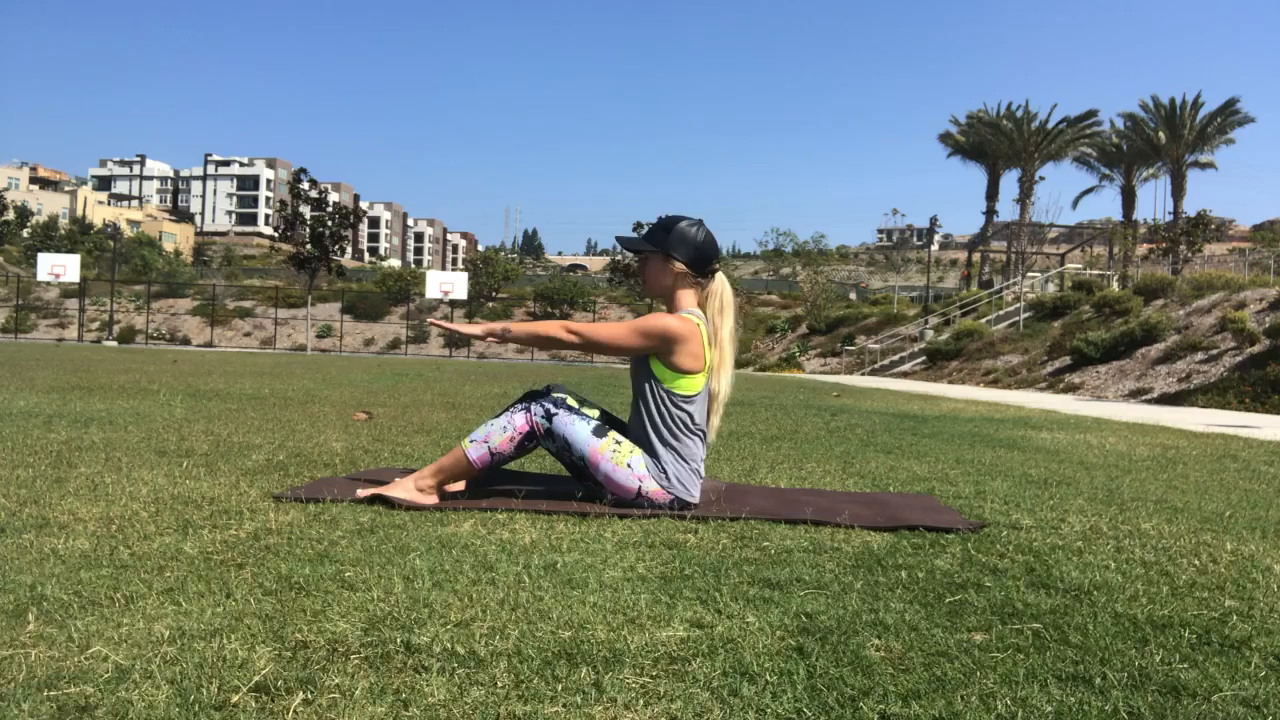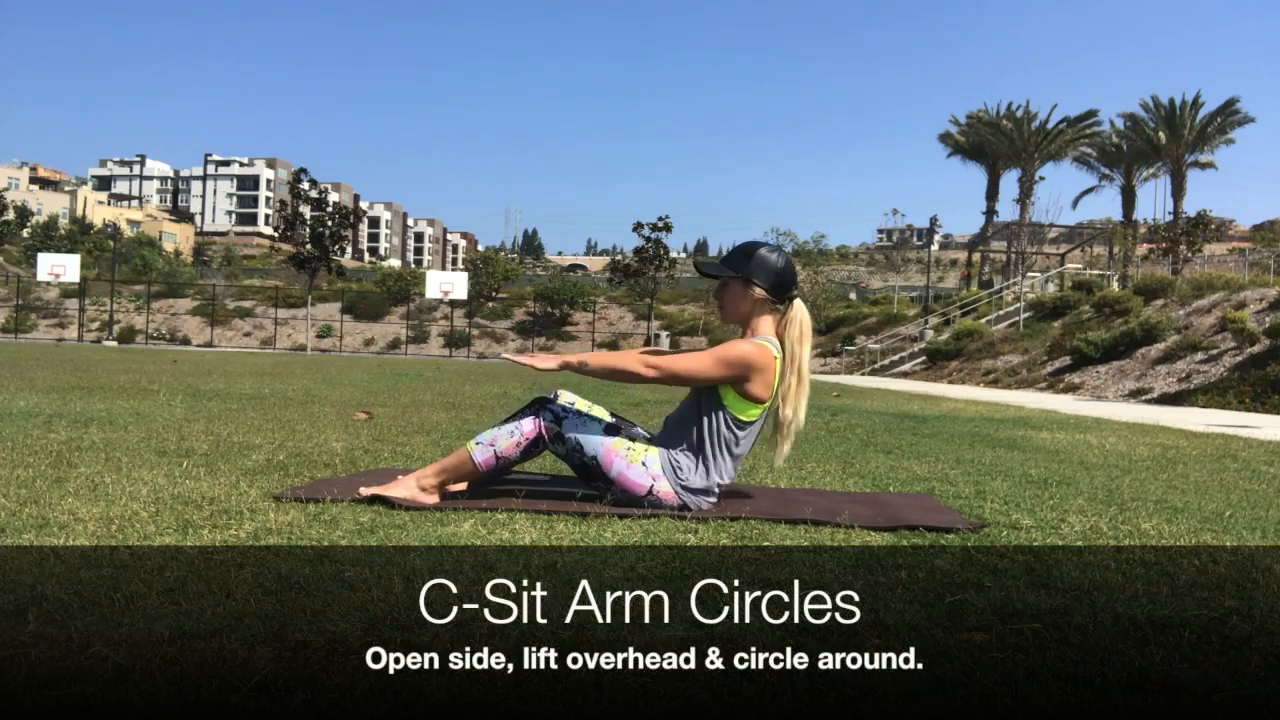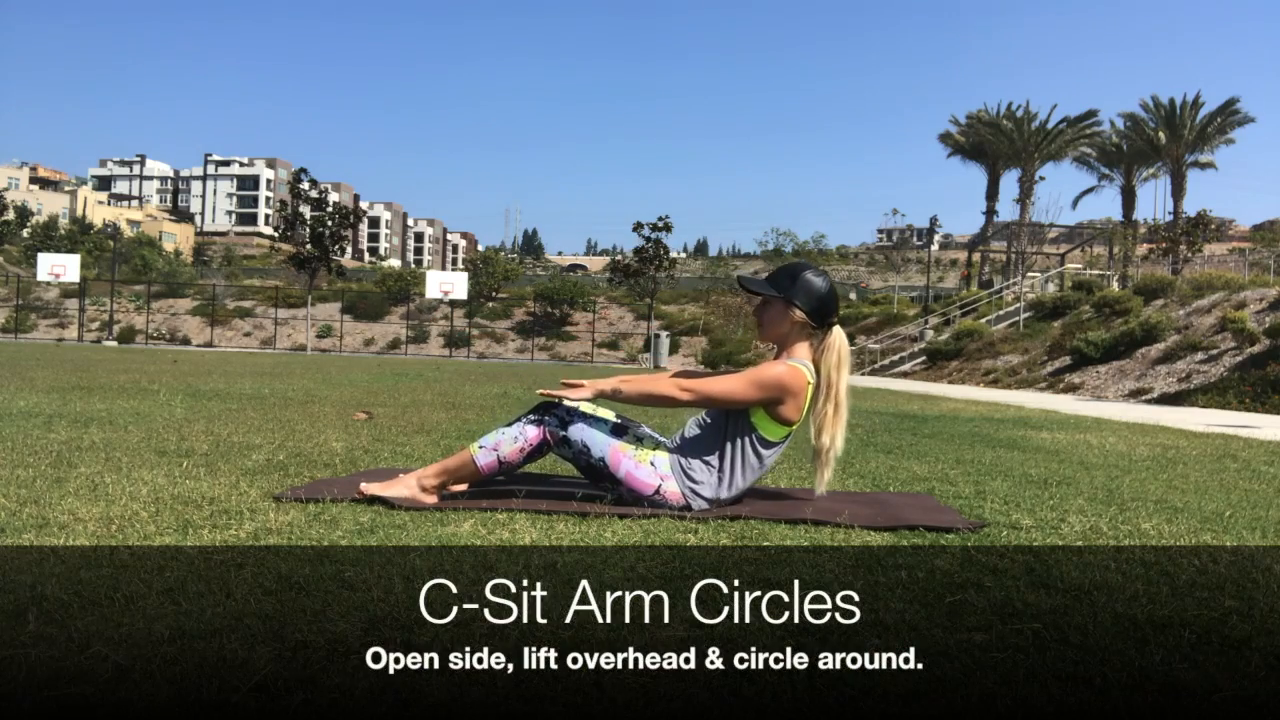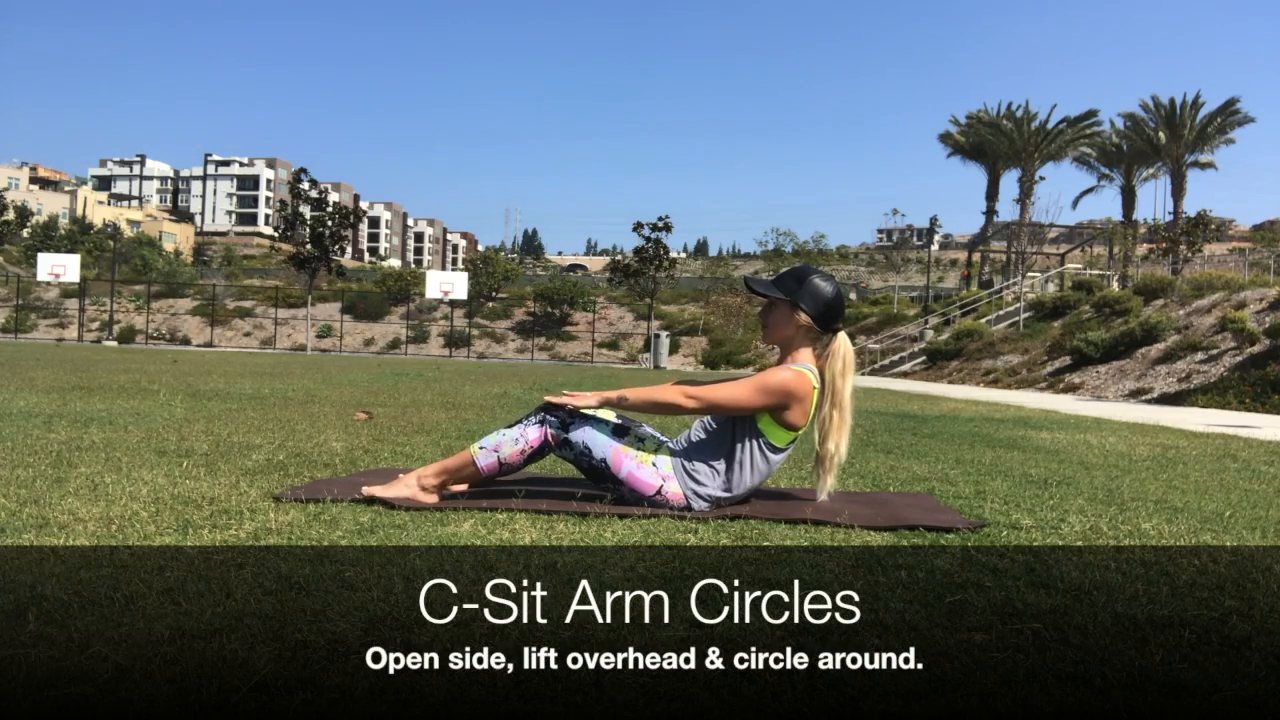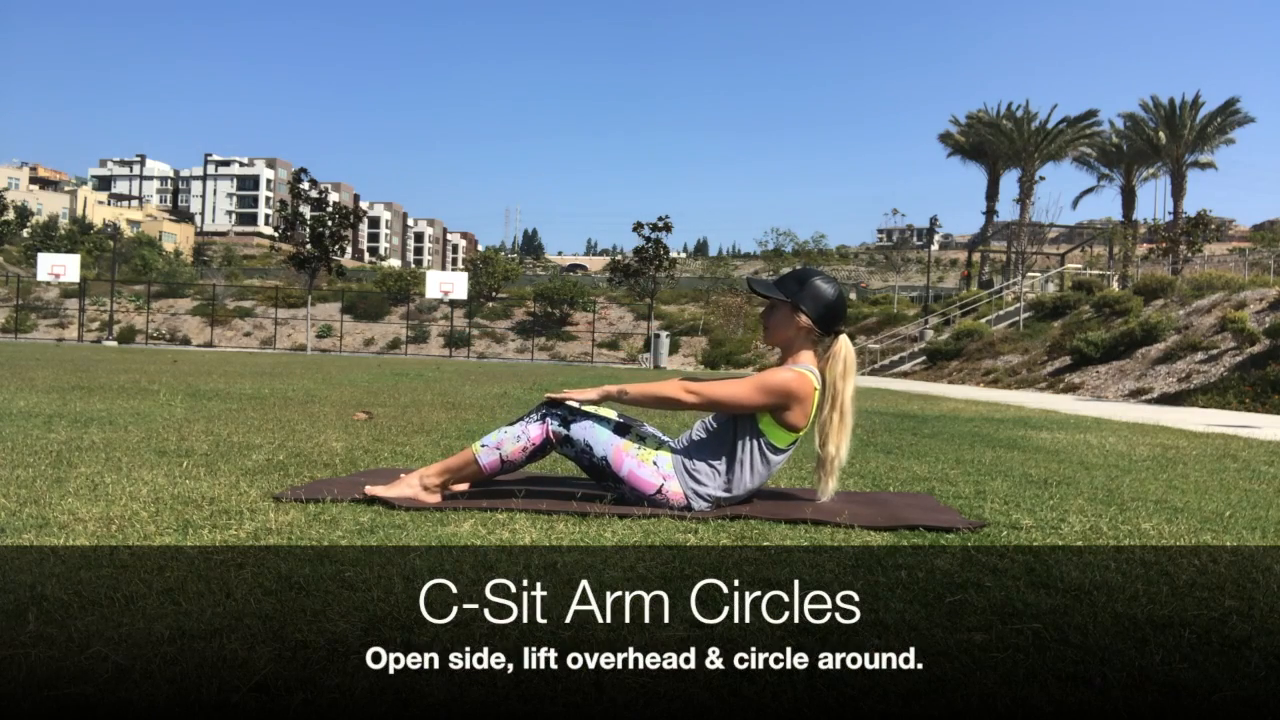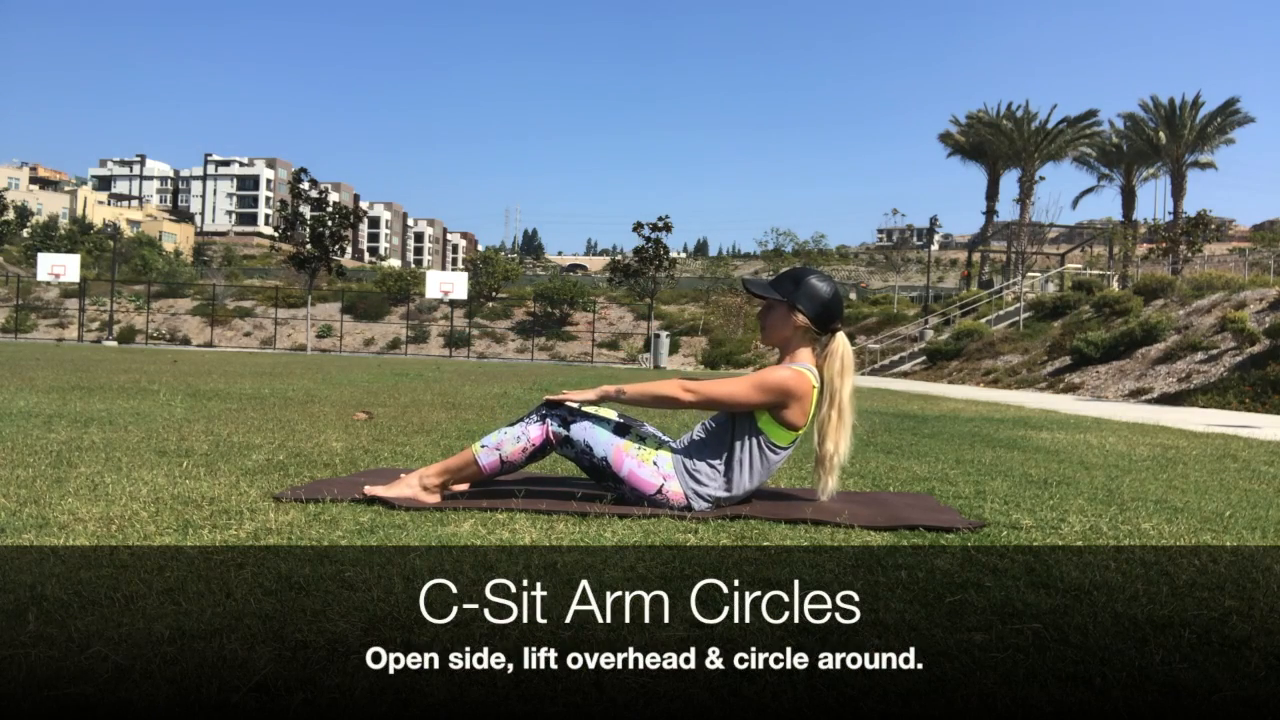
dt=0.5s
person 1, frame 1
left shoulder: (673, 328)
right shoulder: (690, 326)
left elbow: (573, 335)
right elbow: (590, 336)
left wrist: (490, 330)
right wrist: (500, 330)
left hip: (662, 486)
right hip: (657, 469)
left knee: (539, 412)
right knee: (550, 398)
left ankle: (424, 484)
right ankle: (454, 475)
person 1, frame 2
left shoulder: (750, 356)
right shoulder: (750, 352)
left elbow: (649, 369)
right elbow: (660, 356)
left wrist: (565, 361)
right wrist: (571, 359)
left hip: (675, 485)
right hip: (673, 468)
left knee: (548, 418)
right knee: (558, 404)
left ankle: (427, 482)
right ankle: (456, 476)
person 1, frame 3
left shoulder: (786, 377)
right shoulder: (780, 372)
left elbow: (683, 392)
right elbow: (689, 376)
left wrist: (603, 388)
right wrist: (606, 383)
left hip: (680, 487)
right hip: (678, 466)
left knee: (554, 422)
right knee: (561, 414)
left ankle: (428, 482)
right ankle: (456, 474)
person 1, frame 4
left shoulder: (791, 382)
right shoulder: (786, 375)
left elbow: (689, 400)
right elbow: (697, 387)
left wrist: (607, 398)
right wrist: (609, 399)
left hip: (682, 488)
right hip: (682, 466)
left knee: (556, 423)
right knee: (563, 416)
left ankle: (427, 482)
right ankle: (457, 475)
person 1, frame 5
left shoulder: (792, 383)
right shoulder: (788, 376)
left elbow: (690, 396)
right elbow: (703, 389)
left wrist: (606, 391)
right wrist: (608, 395)
left hip: (683, 486)
right hip: (683, 465)
left knee: (556, 420)
right knee: (563, 411)
left ankle: (430, 480)
right ankle: (454, 474)
person 1, frame 6
left shoulder: (790, 381)
right shoulder: (788, 374)
left elbow: (688, 394)
right elbow: (702, 391)
left wrist: (605, 391)
right wrist: (607, 397)
left hip: (684, 486)
right hip: (684, 465)
left knee: (557, 421)
right knee: (564, 412)
left ankle: (431, 479)
right ankle: (456, 475)
